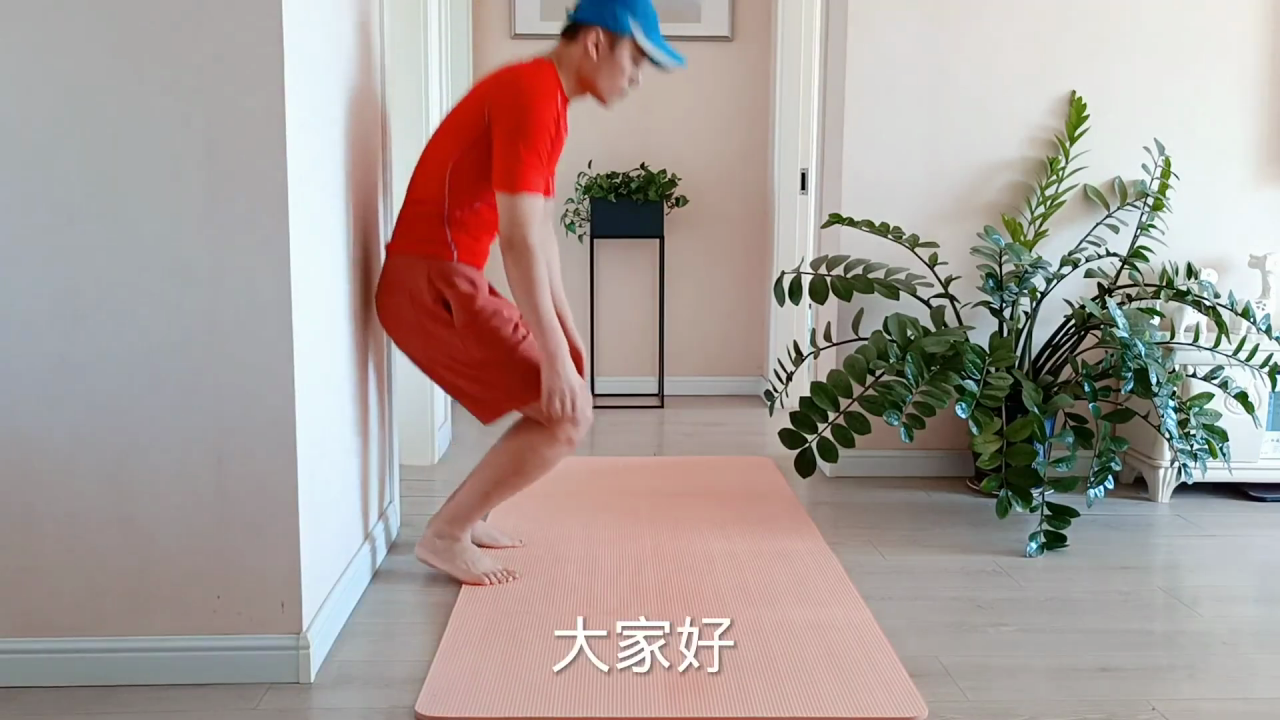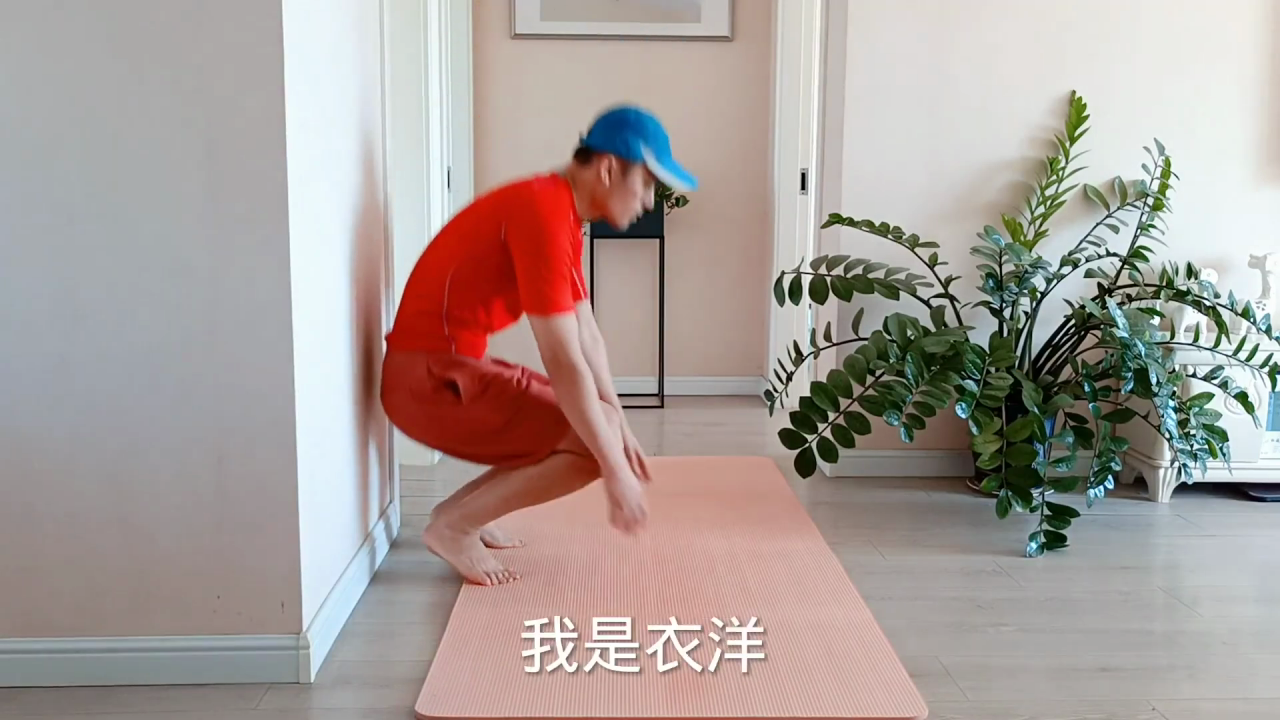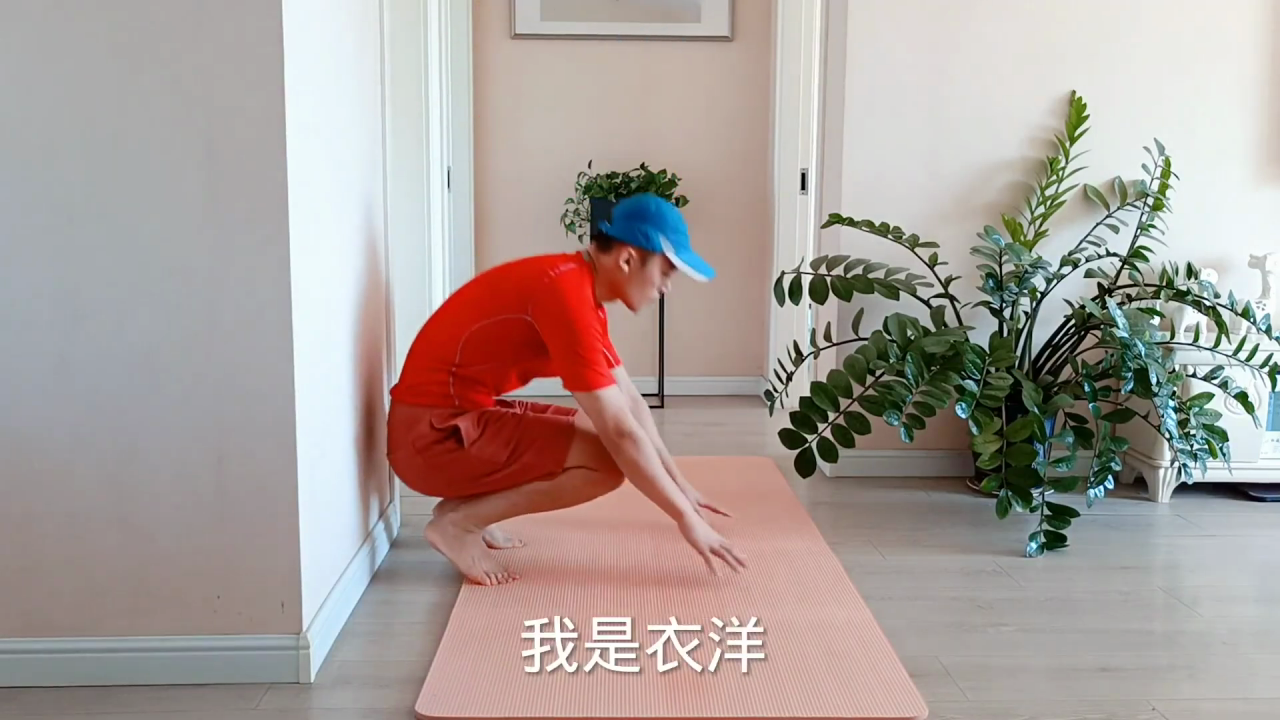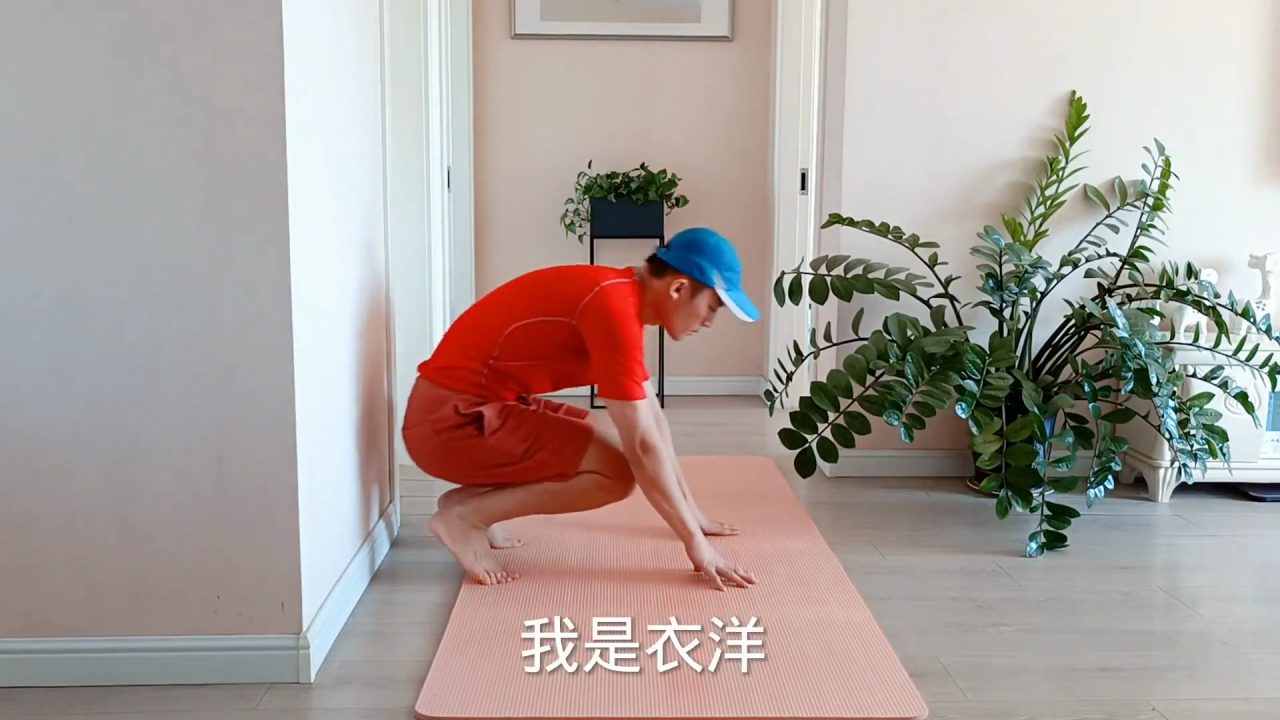
dt=0.2s
person 1, frame 1
left shoulder: (546, 100)
right shoulder: (532, 97)
left elbow: (541, 235)
right elbow: (520, 242)
left wrist: (568, 336)
right wrist: (557, 361)
left hip: (444, 281)
right hip: (427, 287)
left knee: (565, 399)
right knee: (566, 411)
left ankle: (465, 516)
right ankle: (447, 533)
person 1, frame 2
left shoulder: (562, 212)
right shoulder: (543, 214)
left elbow: (586, 337)
right elbow: (564, 360)
left wrist: (618, 427)
right wrist: (613, 468)
left hip: (449, 367)
right hip: (428, 380)
left knee: (599, 430)
right knee: (593, 447)
left ankle: (467, 513)
right ankle: (455, 523)
person 1, frame 3
left shoulder: (582, 288)
right shoulder: (567, 297)
left elbow: (629, 403)
right elbow: (620, 431)
left wrist: (680, 489)
right wrist: (687, 519)
left hip: (451, 414)
right hip: (432, 436)
left knee: (599, 434)
right knee: (606, 461)
left ankle: (466, 502)
right ankle: (459, 523)
person 1, frame 4
left shoulder: (621, 296)
right shoulder: (615, 310)
left elbow: (652, 420)
right elbow: (643, 445)
left wrist: (688, 510)
right wrist: (694, 540)
left hip: (462, 405)
right hip: (449, 421)
left knee: (613, 445)
right knee: (616, 472)
left ankle: (475, 500)
right ankle: (466, 516)
